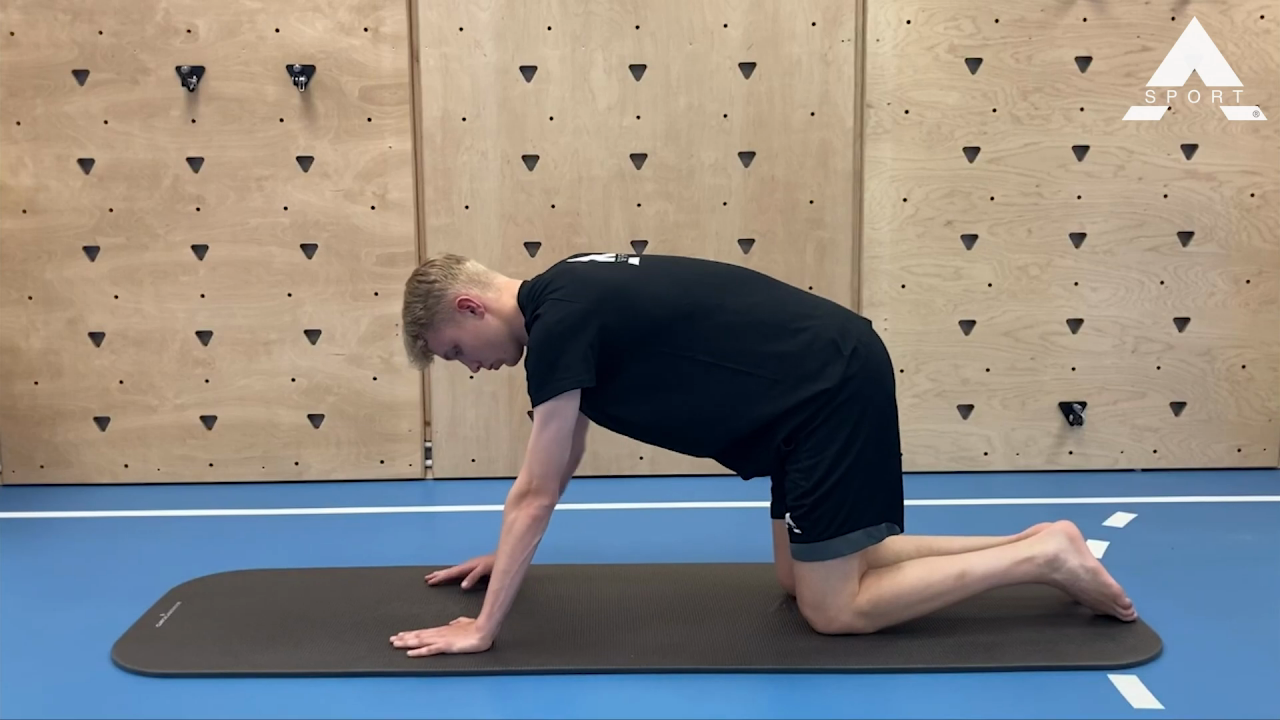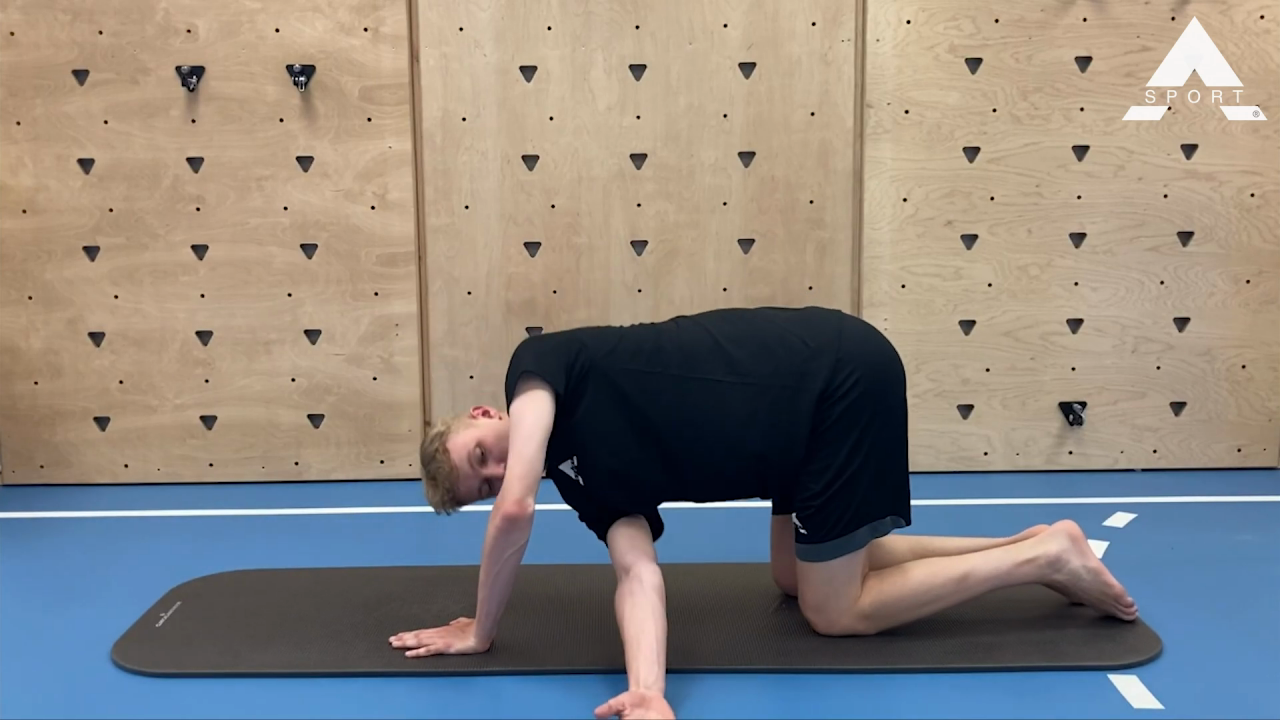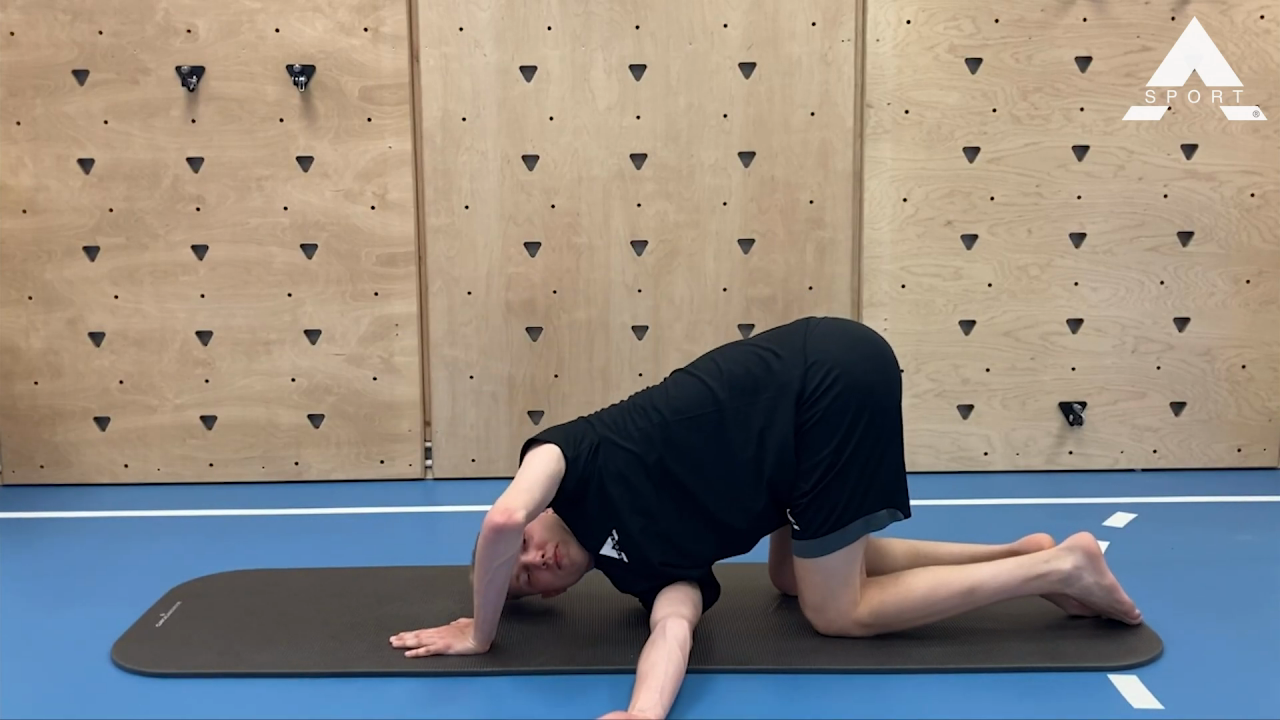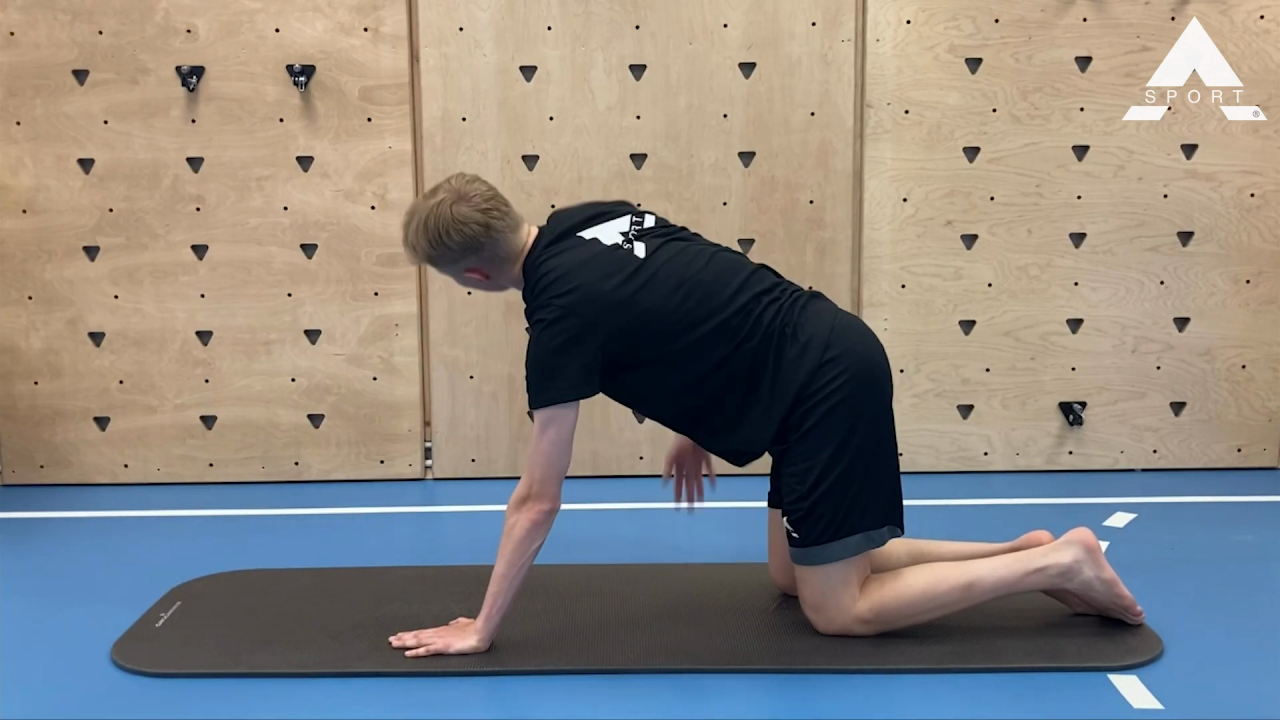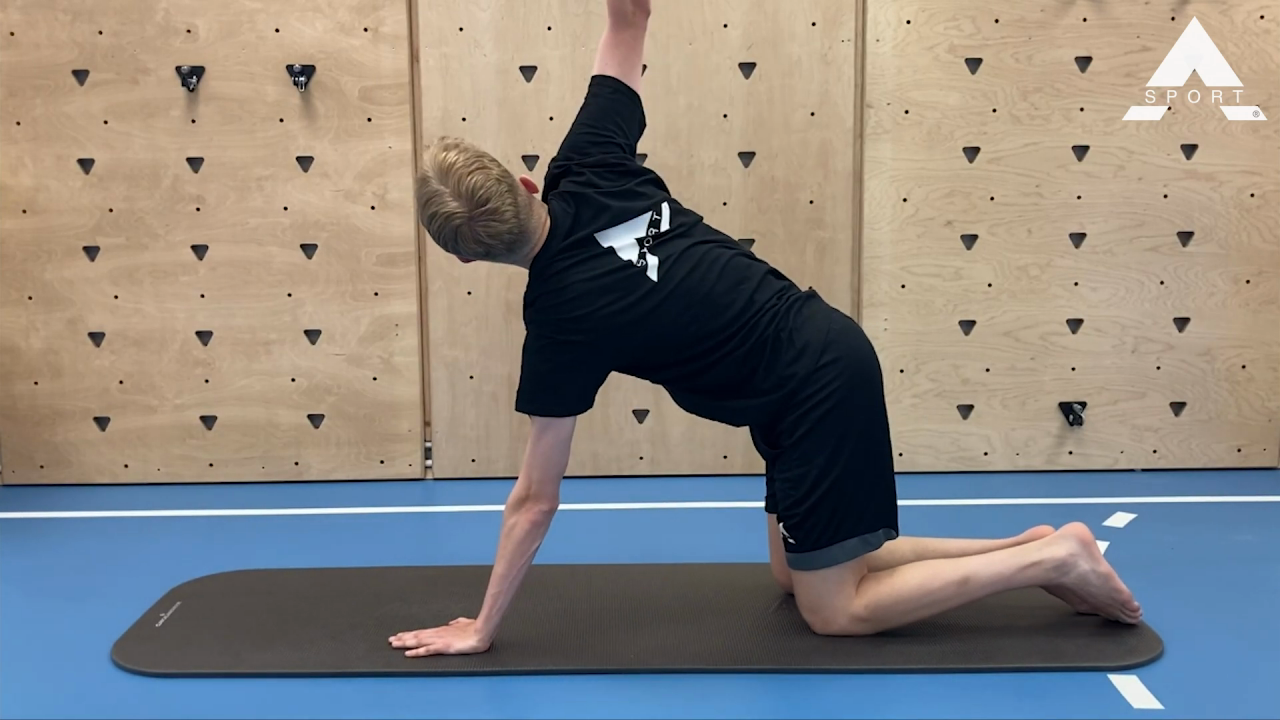
dt=1s
person 1, frame 1
left shoulder: (560, 322)
right shoulder: (568, 299)
left elbow: (535, 493)
right elbow: (561, 461)
left wrist: (482, 628)
right wrist: (505, 556)
left hip: (831, 388)
right hip: (827, 375)
left knee: (833, 608)
right knee: (802, 574)
left ankle: (1045, 559)
right ankle: (1034, 542)
person 1, frame 2
left shoulder: (537, 367)
right shoulder: (590, 477)
left elbow: (516, 513)
right elbow: (639, 572)
left wrist: (479, 631)
left hip: (843, 377)
right hip: (831, 379)
left knee: (834, 611)
right knee: (798, 575)
left ankle: (1045, 558)
right ankle: (1027, 545)
person 1, frame 3
left shoulder: (561, 455)
left elbow: (499, 521)
right elbow: (676, 628)
left wrist: (479, 633)
left hip: (831, 375)
right hip: (831, 373)
left knee: (836, 612)
right knee: (796, 575)
left ankle: (1059, 569)
right ankle: (1021, 553)
person 1, frame 4
left shoulder: (563, 311)
right shoulder: (581, 224)
left elbow: (538, 500)
left wrist: (481, 628)
right wrist: (695, 433)
left hip: (825, 388)
right hip: (832, 357)
left knee: (838, 609)
right knee: (793, 573)
left ankle: (1057, 563)
right ankle: (1026, 550)
person 1, frame 5
left shoulder: (562, 316)
right shoulder: (587, 170)
left elbow: (536, 499)
left wrist: (482, 627)
left hip: (813, 396)
right hip: (825, 356)
left knee: (837, 610)
right knee: (800, 571)
left ankle: (1052, 558)
right ankle: (1031, 547)
